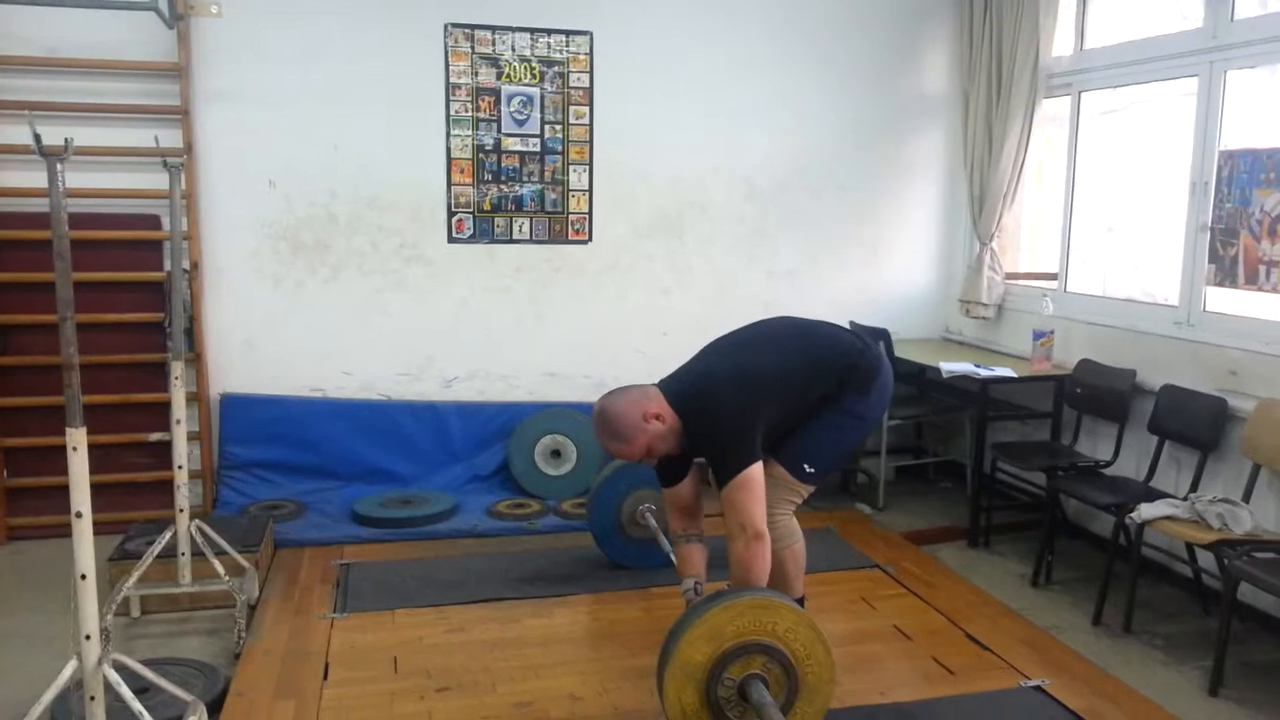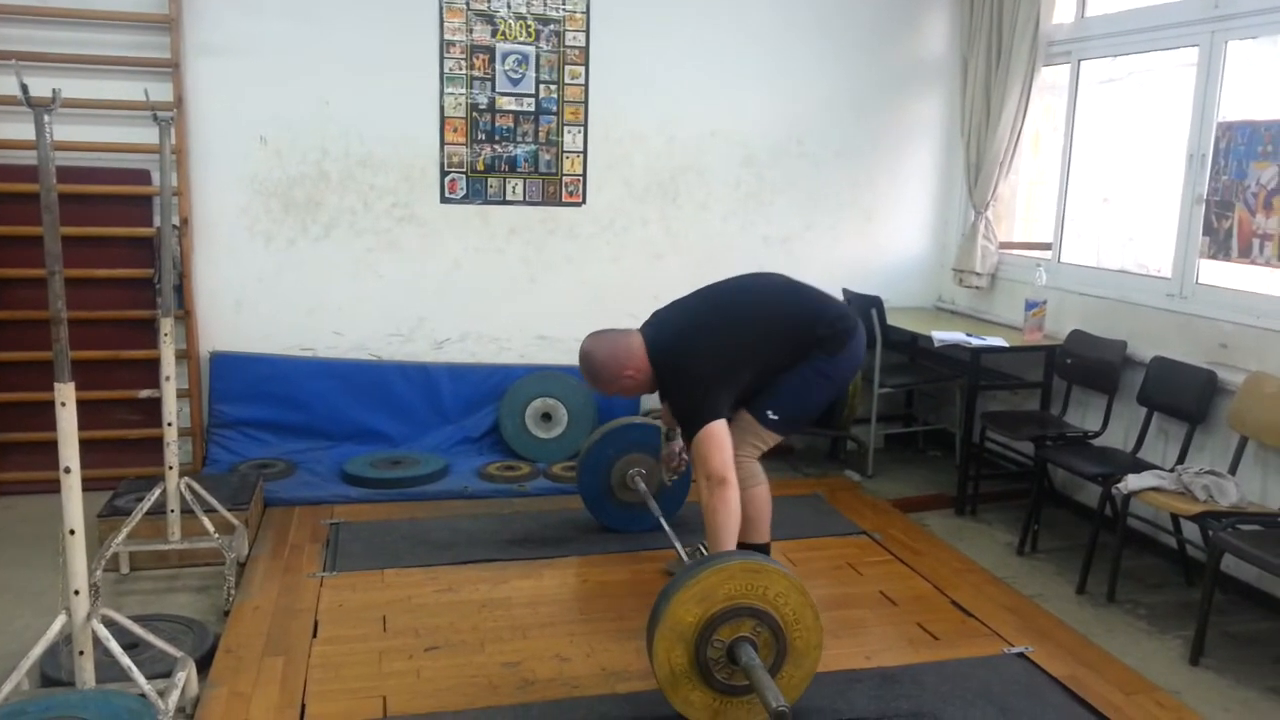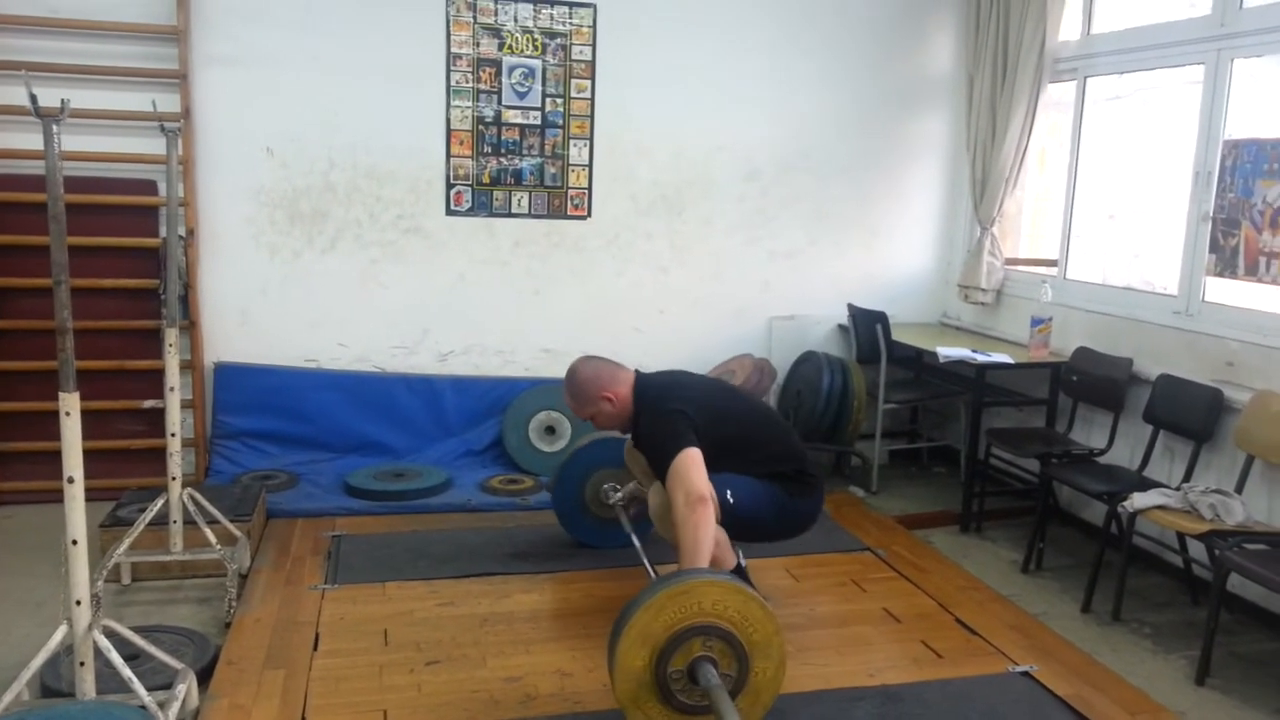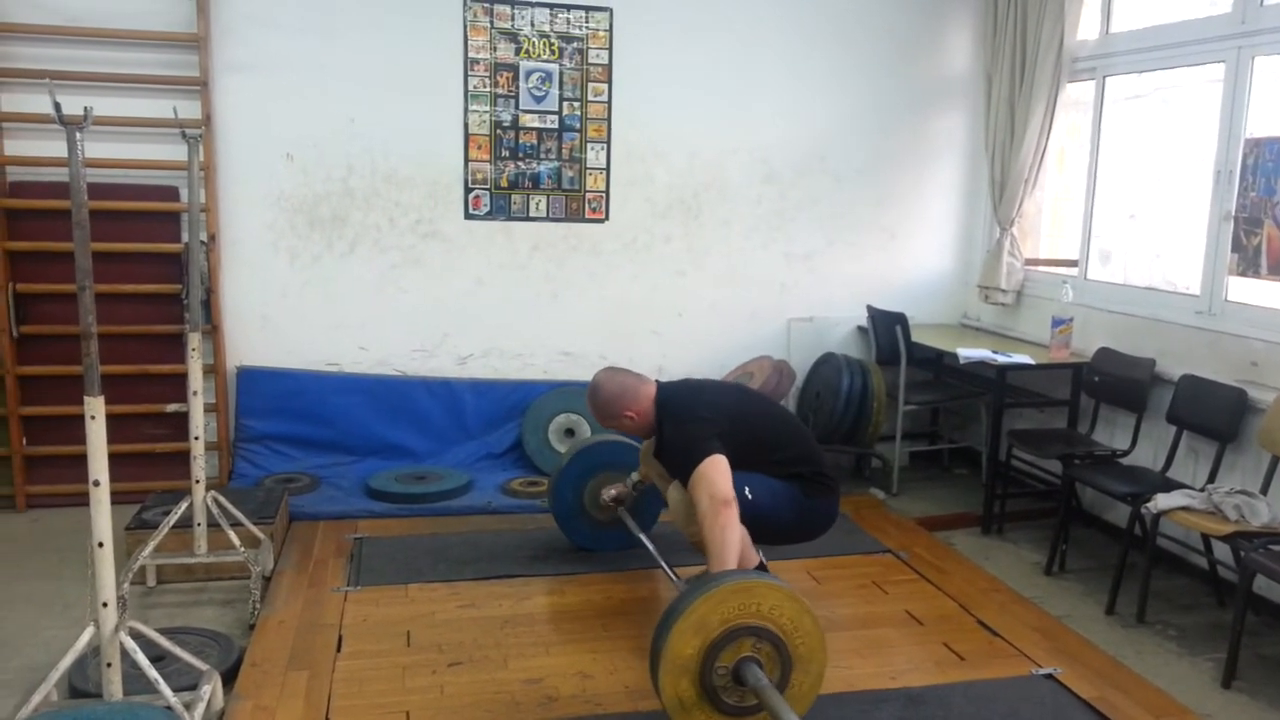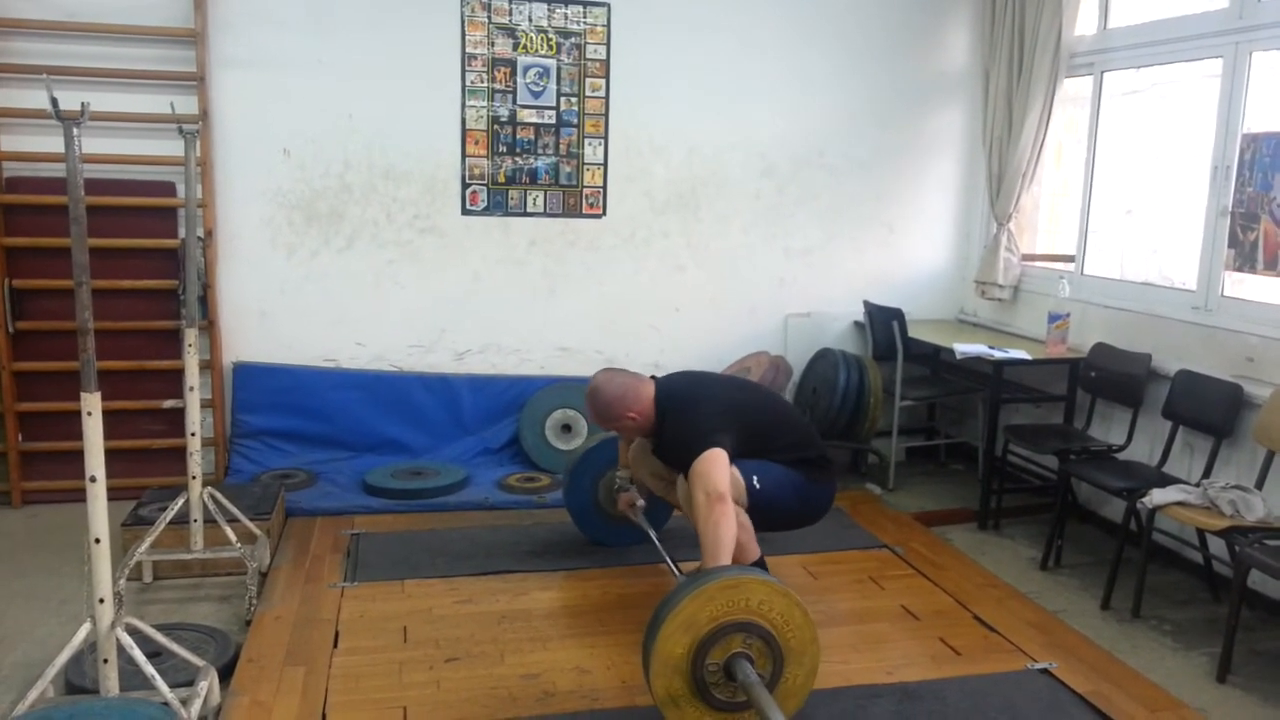
dt=1s
person 1, frame 1
left shoulder: (719, 419)
right shoulder: (670, 410)
left elbow: (750, 532)
right elbow: (685, 518)
right wrist: (694, 598)
left hip: (857, 381)
right hip: (803, 377)
left knee: (769, 504)
right knee: (736, 487)
person 1, frame 2
left shoulder: (692, 370)
right shoulder: (653, 339)
left elbow: (717, 478)
left hip: (831, 343)
right hip: (789, 336)
left knee: (737, 451)
right knee: (718, 449)
right ankle: (717, 550)
person 1, frame 3
left shoulder: (663, 416)
right shoulder: (654, 392)
left elbow: (695, 501)
right wrist: (640, 487)
left hip: (790, 498)
left knee: (668, 501)
right knee: (637, 453)
right ankle: (726, 559)
person 1, frame 4
left shoulder: (686, 425)
right shoulder: (672, 400)
left elbow: (720, 505)
right wrist: (631, 485)
left hip: (807, 499)
left knee: (687, 498)
right knee: (655, 455)
right ankle: (745, 560)
person 1, frame 5
left shoulder: (692, 422)
right shoulder: (664, 394)
left elbow: (714, 499)
left hip: (806, 484)
left knee: (700, 487)
right knee: (642, 455)
right ankle: (734, 553)
